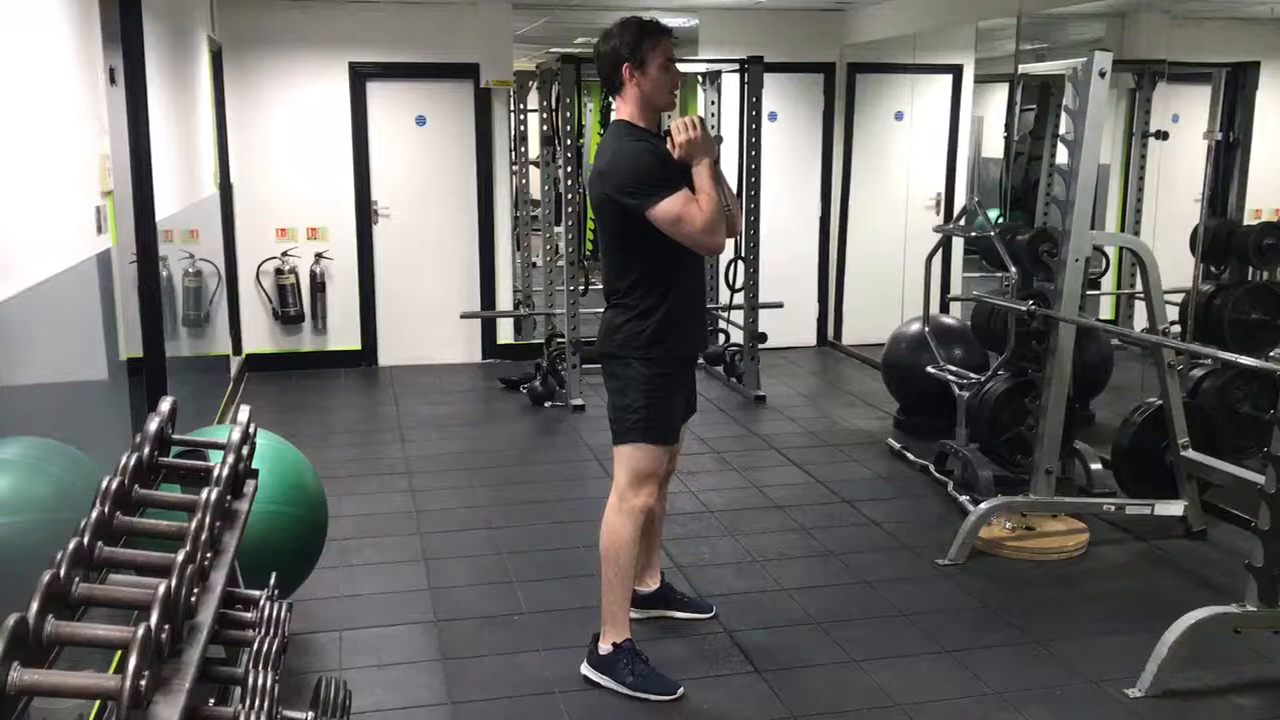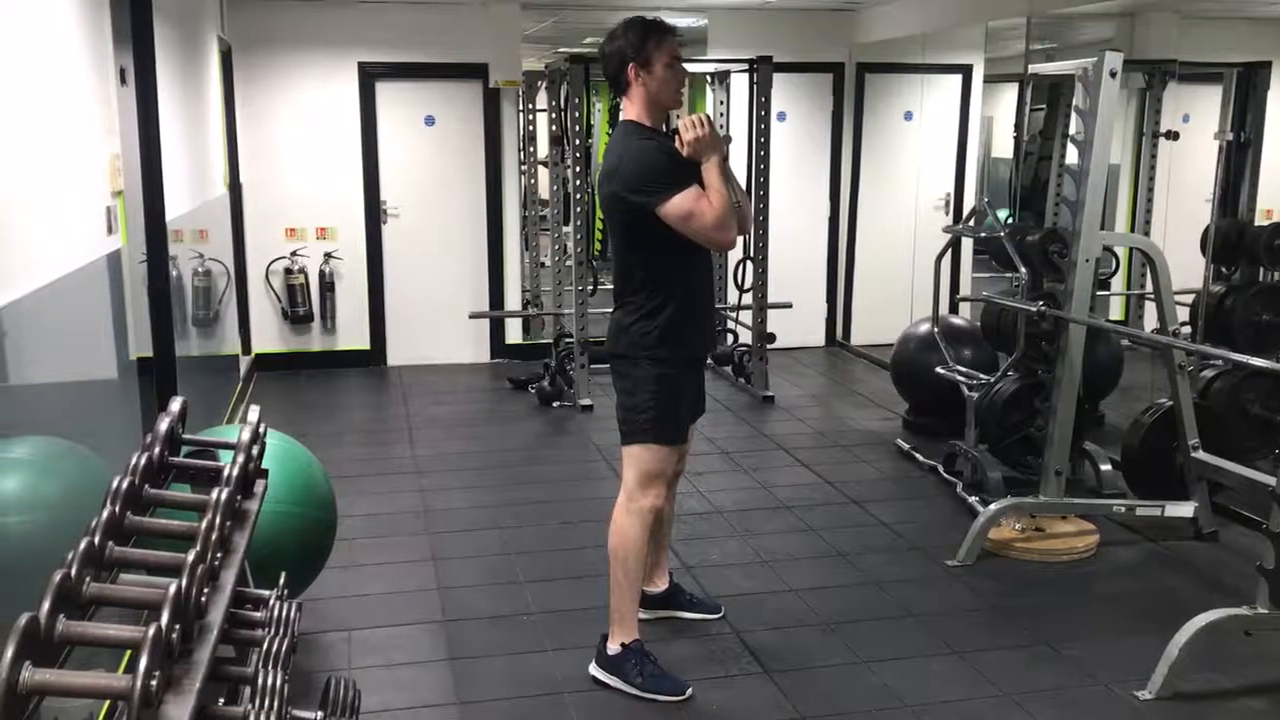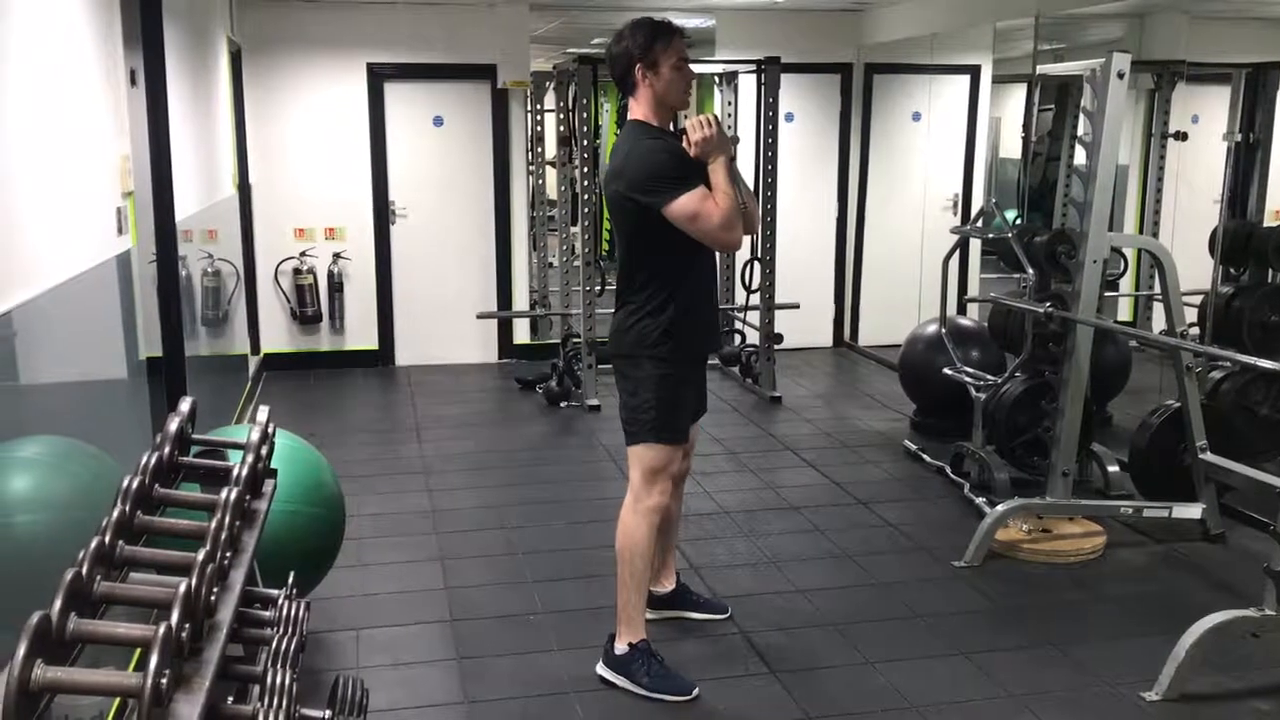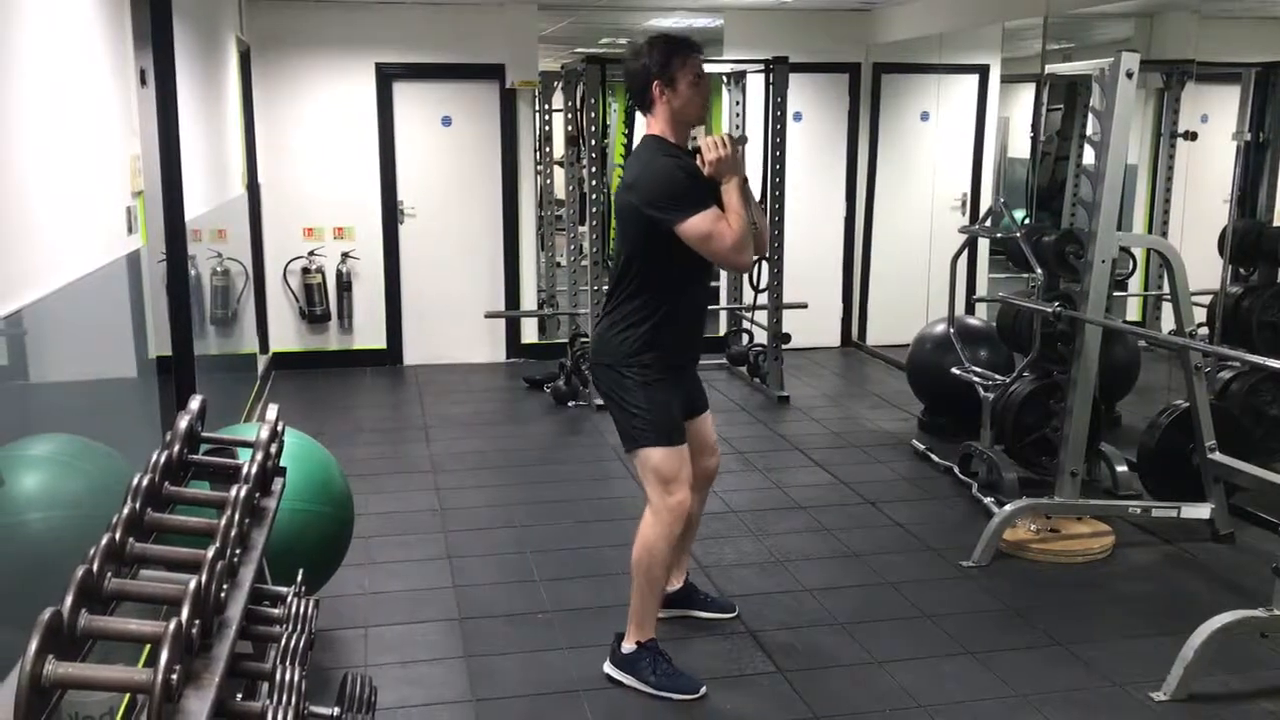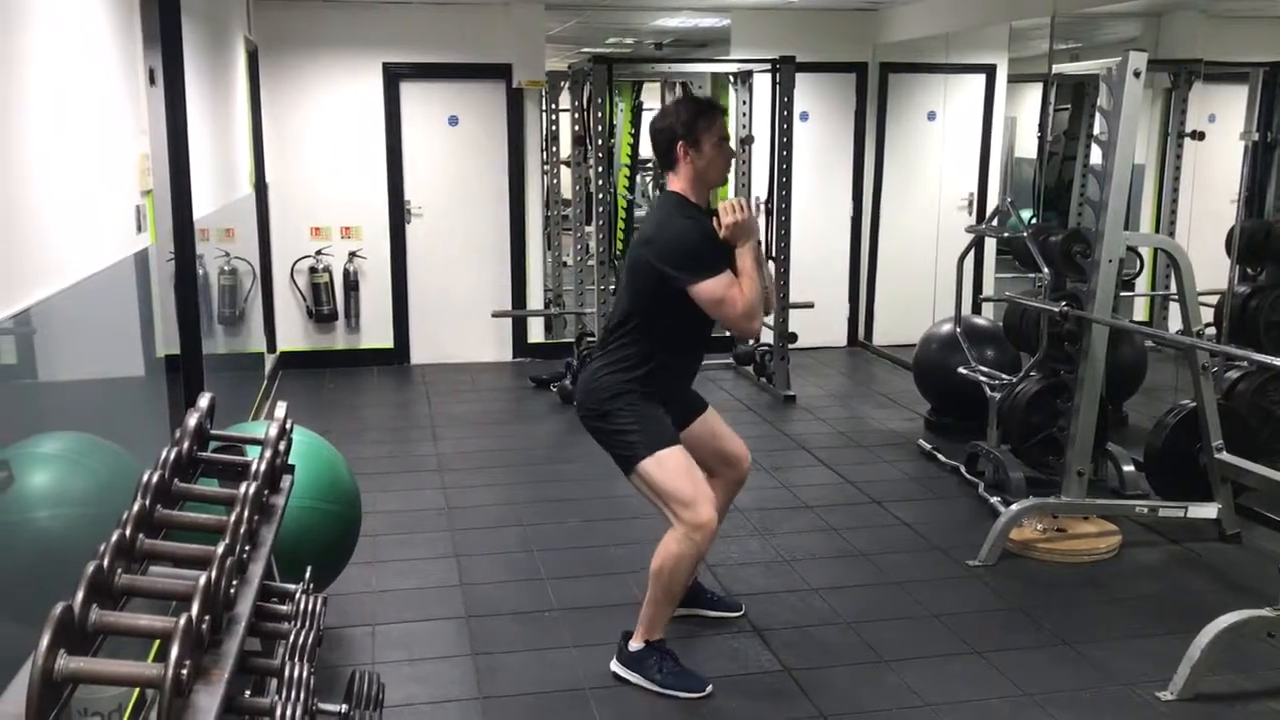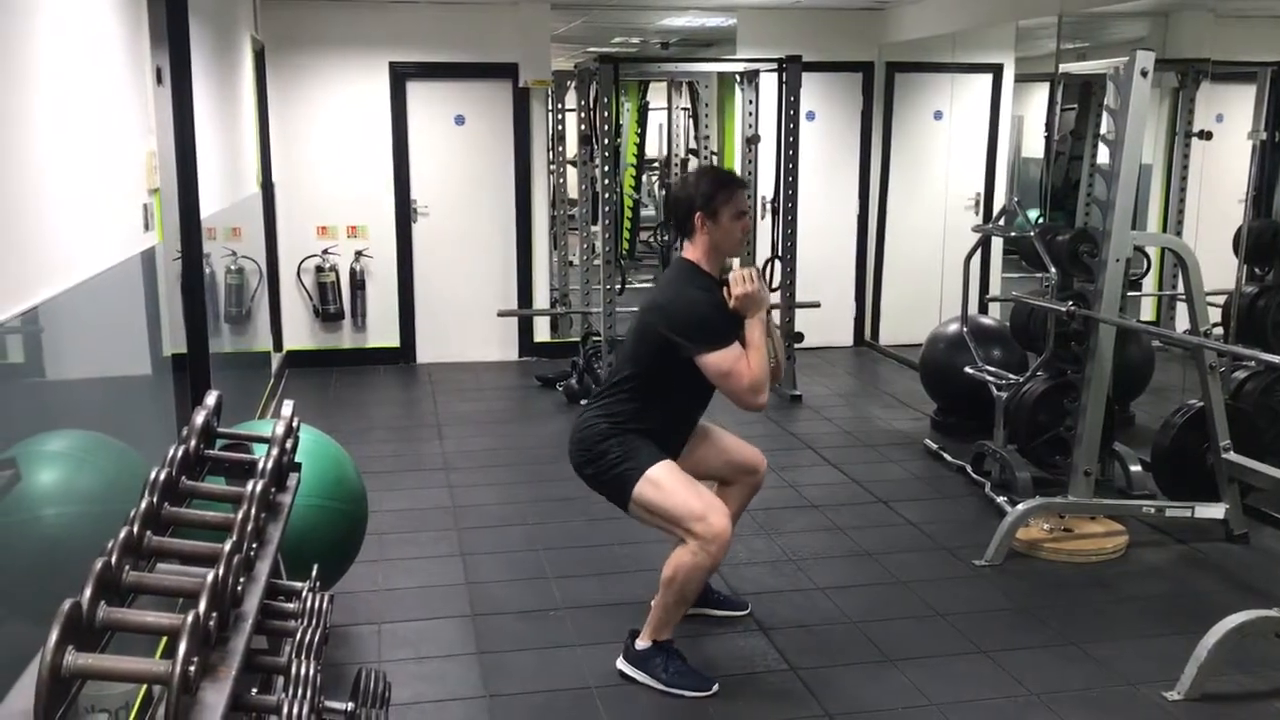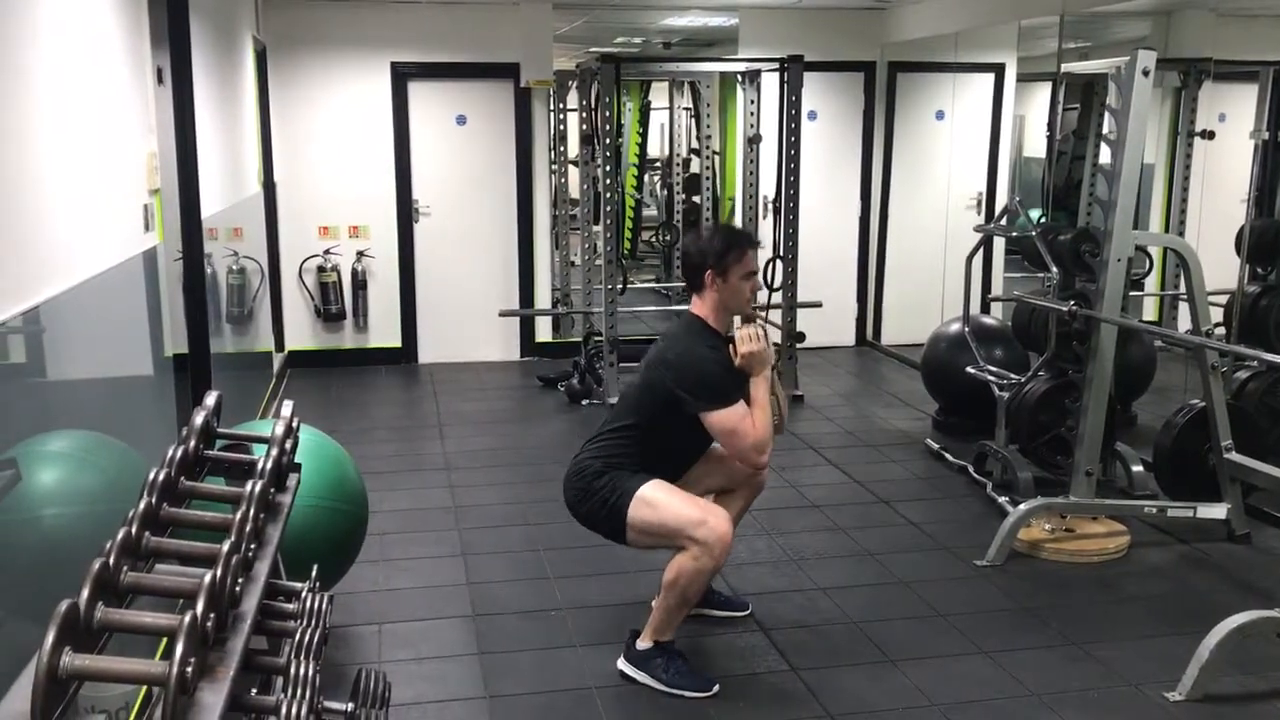
dt=0.7s
person 1, frame 1
left shoulder: (659, 145)
right shoulder: (628, 156)
left elbow: (729, 223)
right elbow: (708, 235)
left wrist: (703, 161)
right wrist: (701, 163)
left hip: (669, 339)
right hip: (641, 346)
left knee: (659, 473)
right knee: (636, 491)
left ankle: (647, 587)
right ankle: (610, 648)
person 1, frame 2
left shoulder: (665, 145)
right shoulder: (638, 156)
left elbow: (740, 221)
right elbow: (719, 231)
left wrist: (713, 160)
right wrist: (710, 160)
left hip: (677, 339)
right hip: (651, 345)
left knee: (668, 472)
right knee: (644, 491)
left ankle: (657, 587)
right ankle: (619, 648)
person 1, frame 3
left shoulder: (671, 145)
right shoulder: (644, 156)
left elbow: (747, 221)
right elbow: (724, 233)
left wrist: (721, 159)
right wrist: (717, 160)
left hip: (679, 339)
right hip: (652, 347)
left knee: (675, 472)
right knee: (651, 489)
left ankle: (664, 587)
right ankle: (625, 648)
person 1, frame 4
left shoulder: (684, 163)
right shoulder: (659, 173)
left elbow: (756, 243)
right elbow: (735, 254)
left wrist: (732, 181)
right wrist: (730, 181)
left hip: (666, 350)
right hip: (634, 358)
left knee: (703, 467)
right knee: (673, 497)
left ankle: (674, 587)
right ankle: (634, 649)
person 1, frame 5
left shoulder: (699, 220)
right shoulder: (676, 232)
left elbow: (756, 307)
right elbow: (746, 321)
left wrist: (744, 243)
right wrist: (744, 244)
left hip: (659, 383)
right hip: (618, 395)
left knee: (734, 464)
right knee: (698, 514)
left ankle: (682, 587)
right ankle: (640, 649)
person 1, frame 6
left shoulder: (706, 286)
right shoulder: (688, 301)
left elbow: (770, 370)
right elbow: (754, 394)
left wrist: (754, 313)
right wrist: (755, 316)
left hip: (653, 427)
right hip: (610, 441)
left knee: (751, 467)
right knee: (711, 528)
left ankle: (688, 585)
right ankle: (647, 648)
person 1, frame 7
left shoulder: (708, 337)
right shoulder: (695, 356)
left elbow: (764, 433)
right elbow: (757, 451)
left wrist: (755, 367)
right wrist: (759, 373)
left hip: (641, 467)
right hip: (600, 483)
left knee: (748, 476)
right knee: (712, 531)
left ankle: (689, 587)
right ankle: (647, 649)
